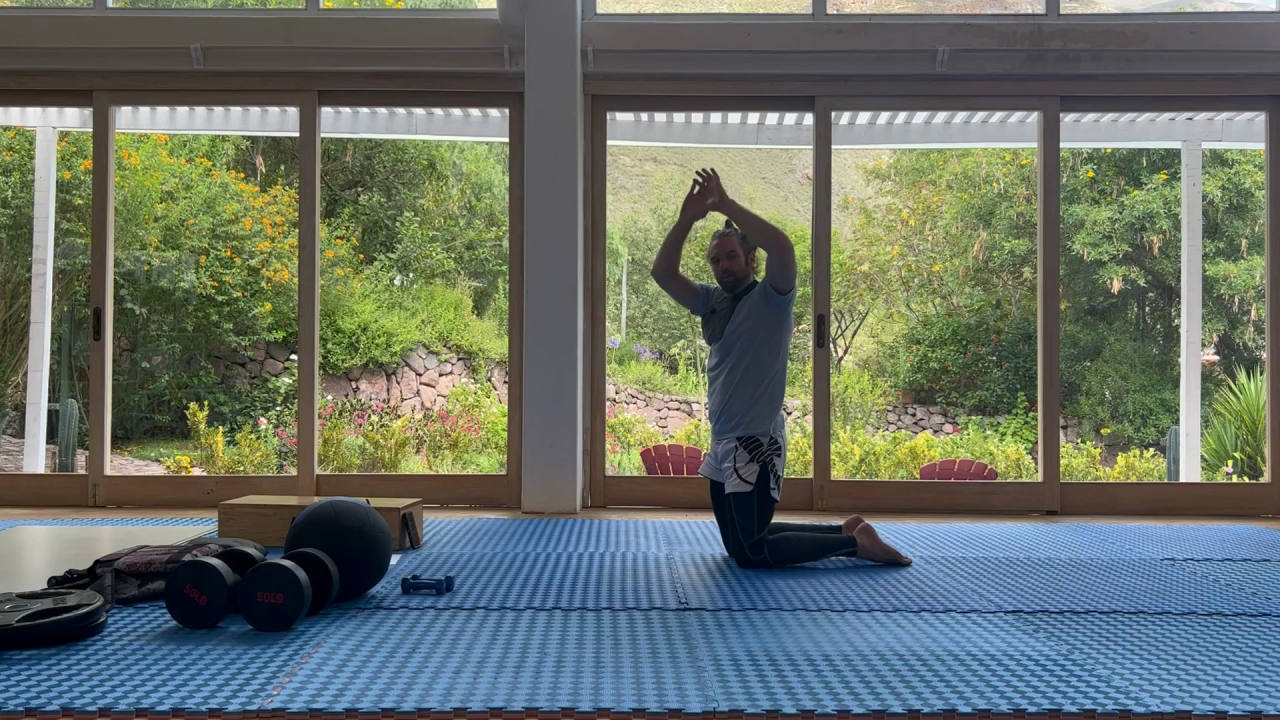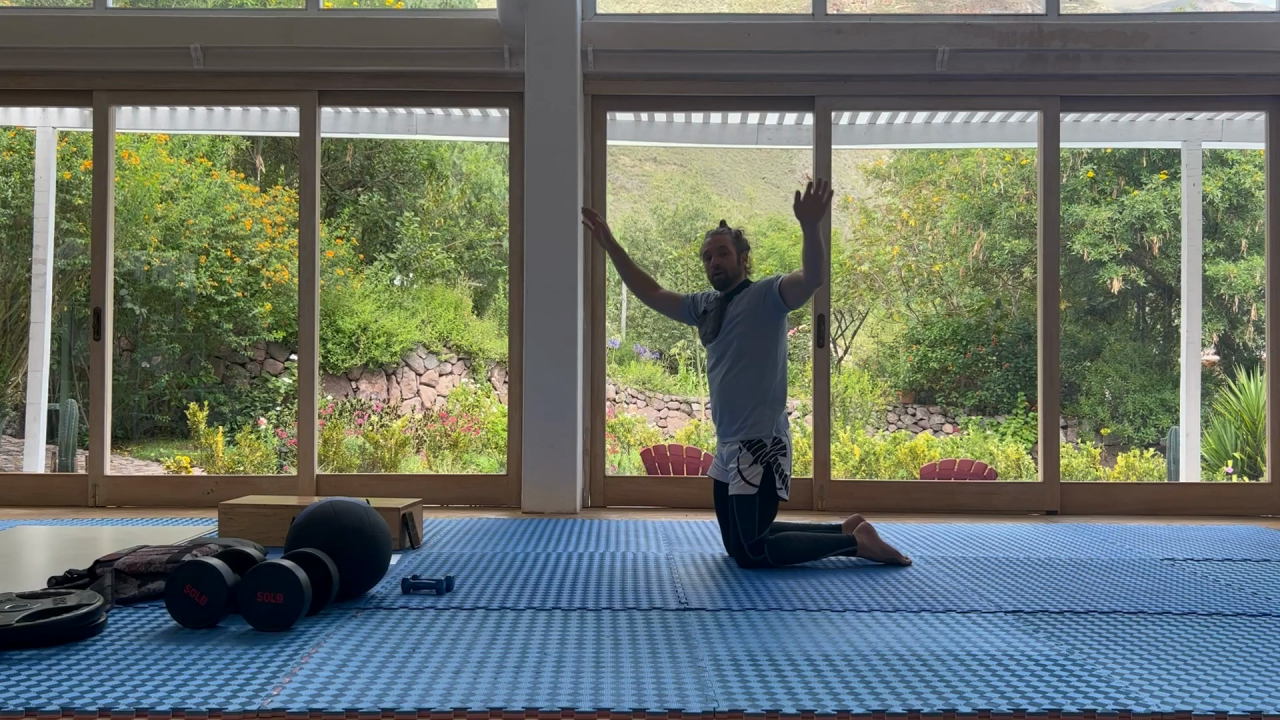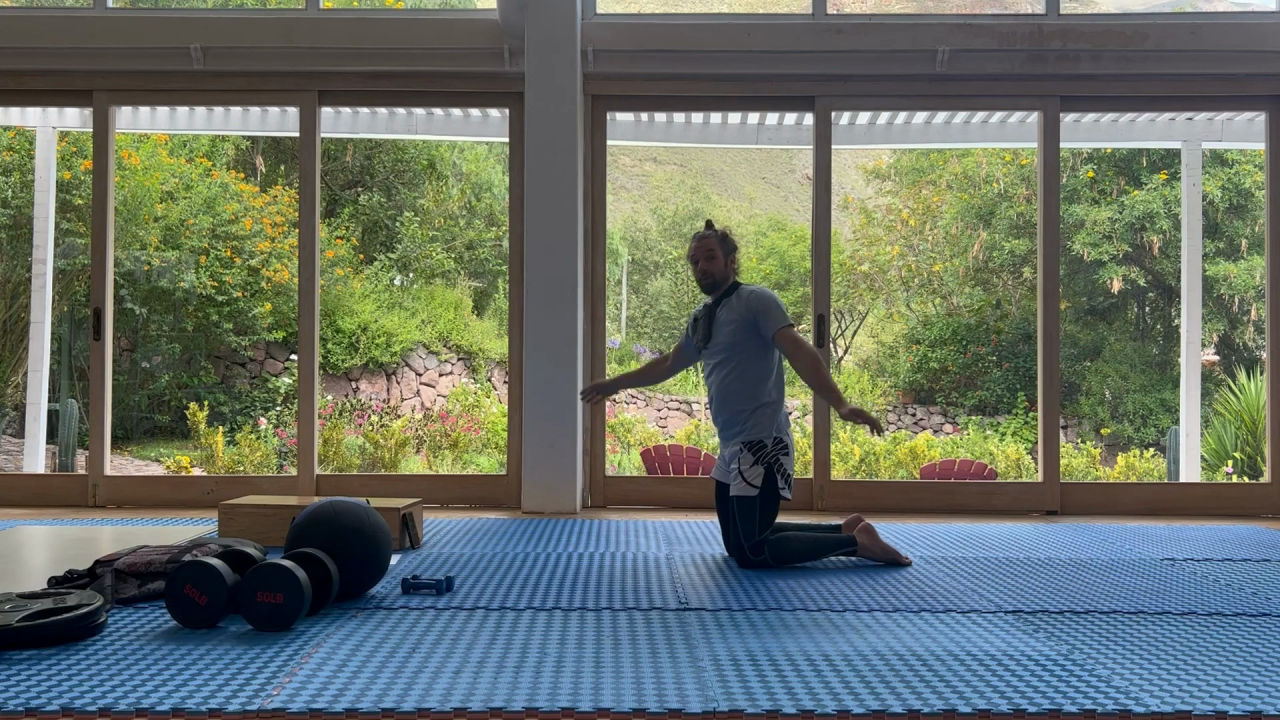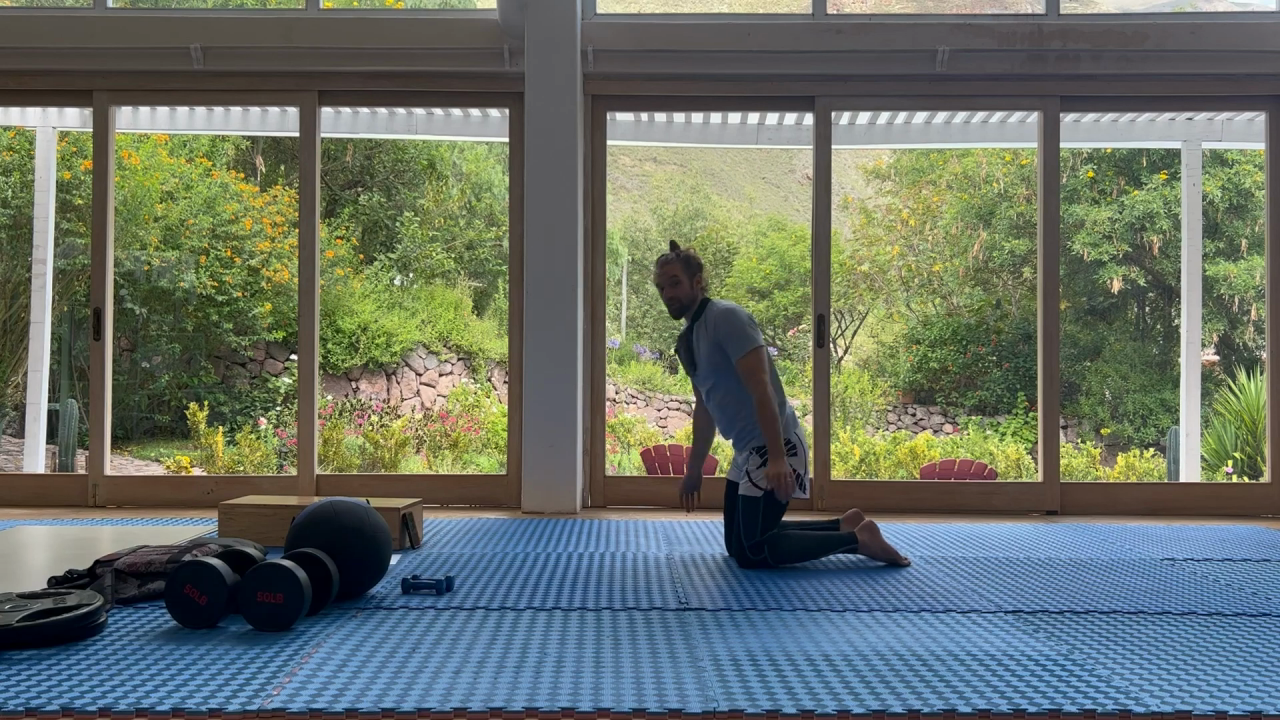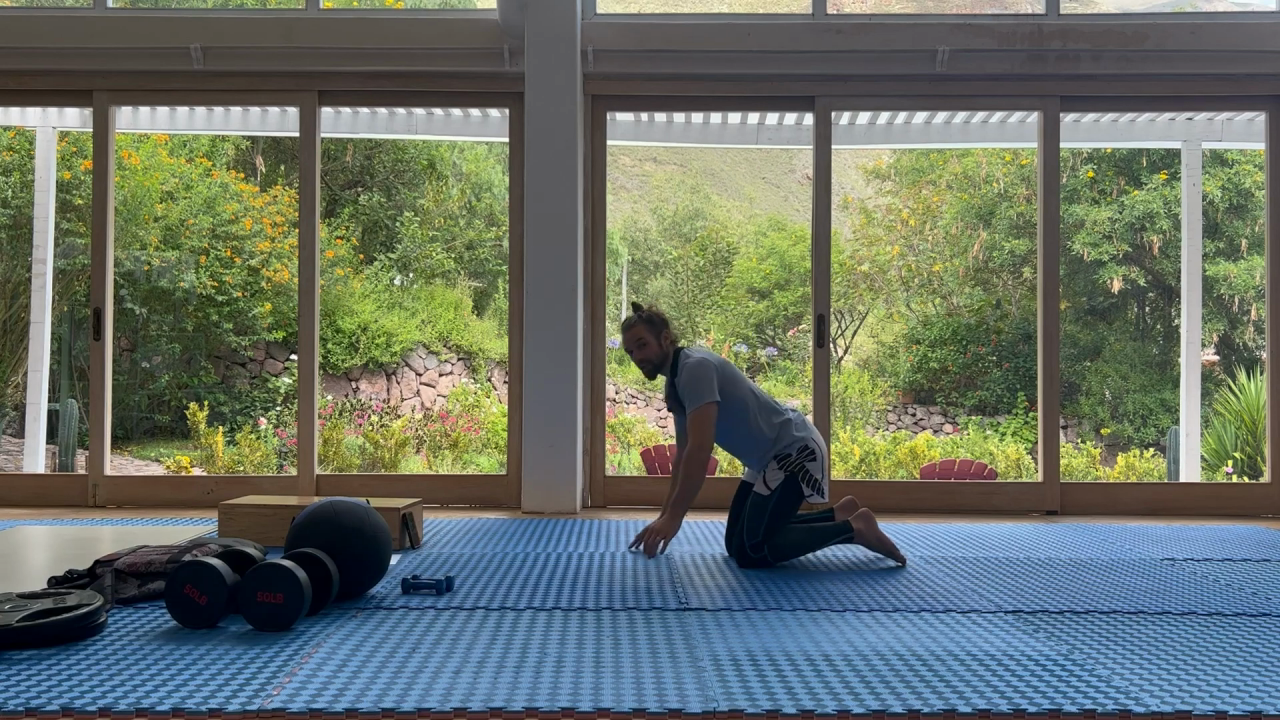
dt=0.3s
person 1, frame 1
left shoulder: (772, 297)
right shoulder: (711, 302)
left elbow: (781, 246)
right elbow: (662, 272)
left wrist: (725, 205)
right wrist: (689, 217)
left hip: (754, 444)
right hip: (723, 446)
left knee: (751, 552)
right knee: (741, 545)
left ankle: (855, 543)
right ankle: (846, 530)
person 1, frame 2
left shoulder: (766, 296)
right shoulder: (706, 306)
left elbow: (811, 276)
right elbow: (652, 294)
left wrist: (811, 226)
right wrist: (610, 245)
left hip: (759, 446)
right hip: (731, 448)
left knee: (750, 552)
right knee: (740, 544)
left ankle: (856, 542)
right ankle: (845, 530)
person 1, frame 3
left shoulder: (755, 300)
right shoulder: (702, 317)
left elbow: (799, 352)
right elbow: (668, 364)
left wrist: (840, 404)
right wrist: (615, 384)
left hip: (759, 446)
right hip: (733, 449)
left knee: (751, 552)
right knee: (741, 543)
left ankle: (855, 542)
right ankle: (846, 530)
person 1, frame 4
left shoulder: (725, 318)
right shoulder: (689, 339)
left elbow: (761, 389)
right elbow: (704, 409)
left wrist: (777, 459)
right wrist: (693, 470)
left hip: (773, 448)
right hip: (748, 452)
left knee: (751, 552)
right knee: (738, 547)
left ankle: (857, 537)
right ankle: (844, 526)
person 1, frame 5
left shoulder: (695, 368)
right shoulder: (675, 385)
left elbow: (700, 449)
right elbow: (684, 456)
left wrist: (672, 519)
right wrist: (667, 514)
left hip: (794, 452)
right hip: (770, 458)
left knee: (751, 552)
right knee: (738, 544)
left ankle: (853, 528)
right ankle: (838, 515)
